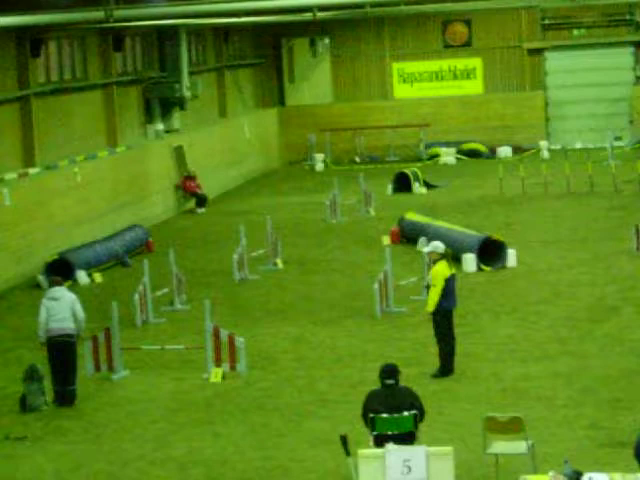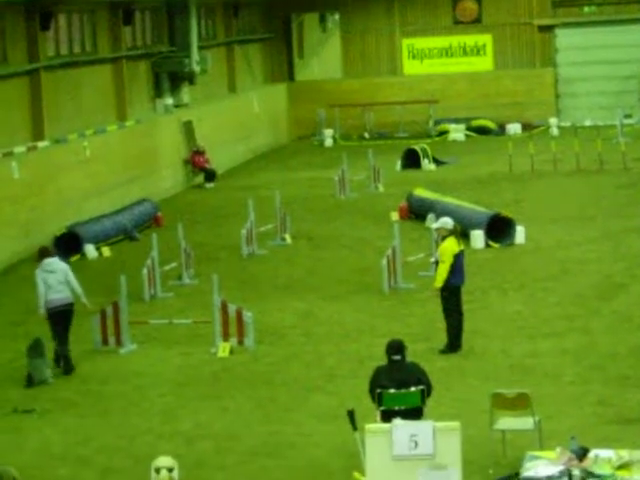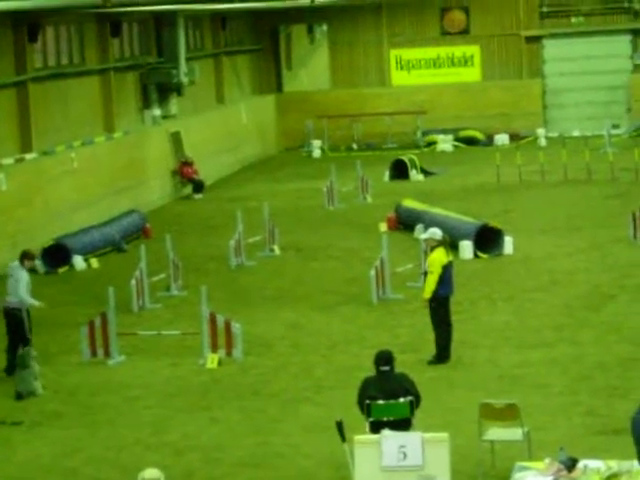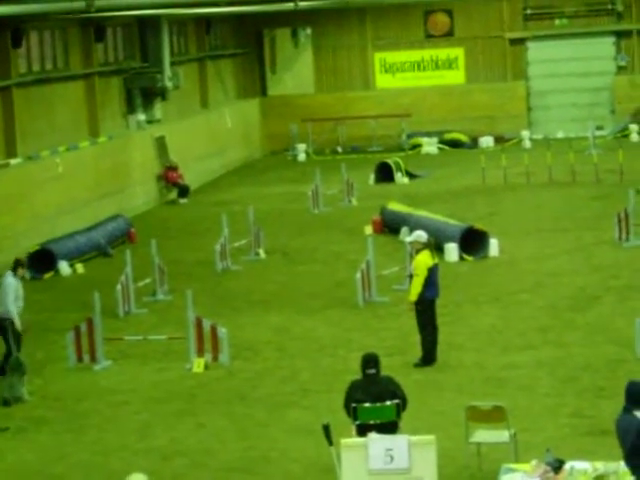
dt=1s
person 1, frame 1
left shoulder: (438, 269)
right shoulder: (447, 265)
left elbow: (435, 291)
left wrist: (430, 308)
left hip: (440, 307)
right hip: (448, 306)
left knee: (442, 338)
right knee: (448, 336)
left ankle: (445, 369)
right ankle: (448, 366)
person 1, frame 2
left shoulder: (446, 246)
right shoulder: (456, 241)
left elbow: (444, 267)
left wrist: (438, 284)
left hip: (449, 284)
right hip: (457, 282)
left knee: (450, 314)
right knee: (456, 312)
left ankle: (452, 345)
right ankle: (456, 342)
person 1, frame 3
left shoulder: (435, 256)
right shoulder: (445, 252)
left elbow: (432, 277)
left wrist: (426, 295)
left hip: (437, 294)
right hip: (445, 292)
left knee: (439, 325)
right knee: (445, 323)
left ankle: (441, 356)
right ankle: (445, 353)
person 1, frame 4
left shoulder: (421, 259)
right shoulder: (431, 255)
left elbow: (418, 281)
left wrist: (412, 298)
left hip: (423, 297)
right hip: (431, 295)
left knee: (425, 328)
right knee: (431, 326)
left ankle: (427, 359)
right ankle: (431, 356)
person 2, frame 1
left shoulder: (46, 299)
right shoulder: (71, 296)
left elbow: (42, 320)
right elbow: (80, 316)
left wrist: (42, 337)
right wrist: (79, 331)
left hip: (52, 336)
right hip: (68, 334)
left knee: (56, 369)
right knee: (70, 368)
left ankle: (59, 398)
right ankle: (69, 398)
person 2, frame 2
left shoulder: (40, 270)
right shoulder: (62, 265)
left elbow: (41, 291)
right elbow: (73, 283)
left wrist: (41, 308)
right wrist: (83, 298)
left hip: (52, 306)
right hip: (67, 303)
left knee: (59, 337)
right knee: (63, 334)
left ankle: (68, 366)
right ankle: (58, 360)
person 2, frame 3
left shoulder: (14, 270)
right shoulder: (22, 274)
right elbow: (22, 294)
right wrist: (34, 302)
left hip: (8, 308)
right hip: (18, 309)
left knee: (13, 340)
right knee: (26, 339)
left ankle: (11, 368)
person 2, frame 4
left shoulder: (15, 279)
left wrist: (16, 319)
right wrist: (16, 320)
left hip: (12, 318)
left knee: (13, 348)
right knee: (14, 350)
right ankle: (12, 380)
